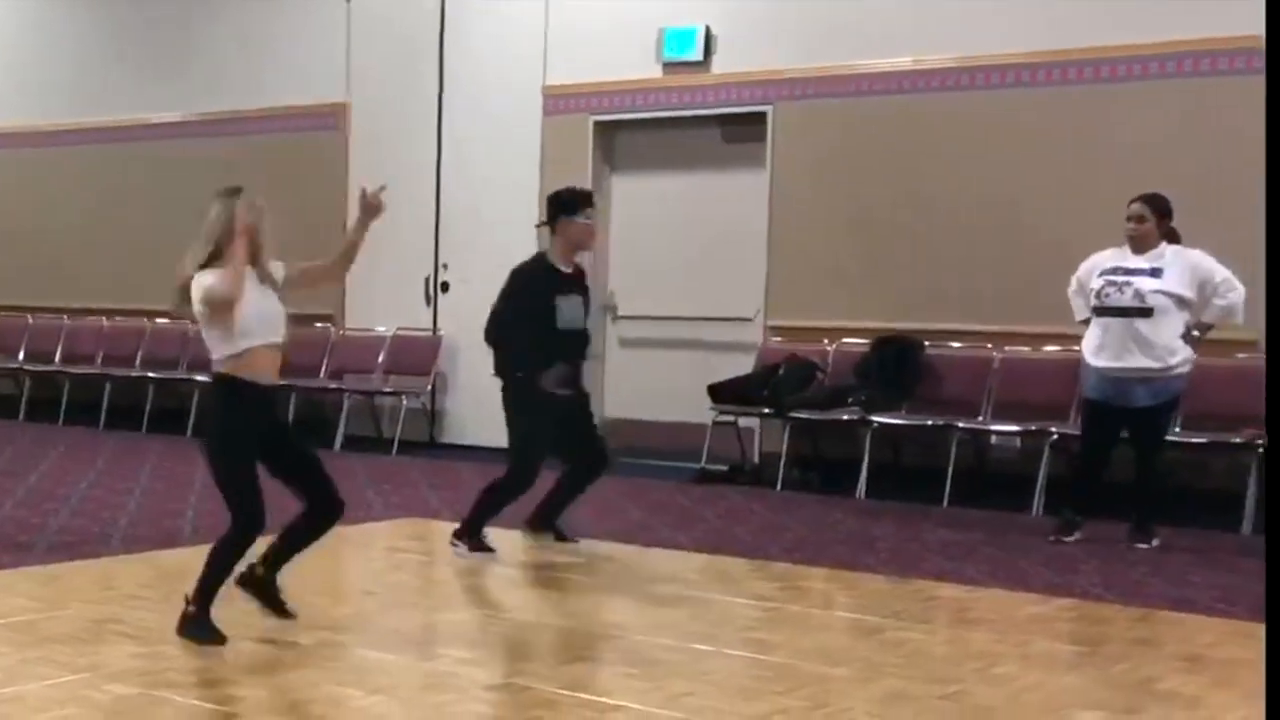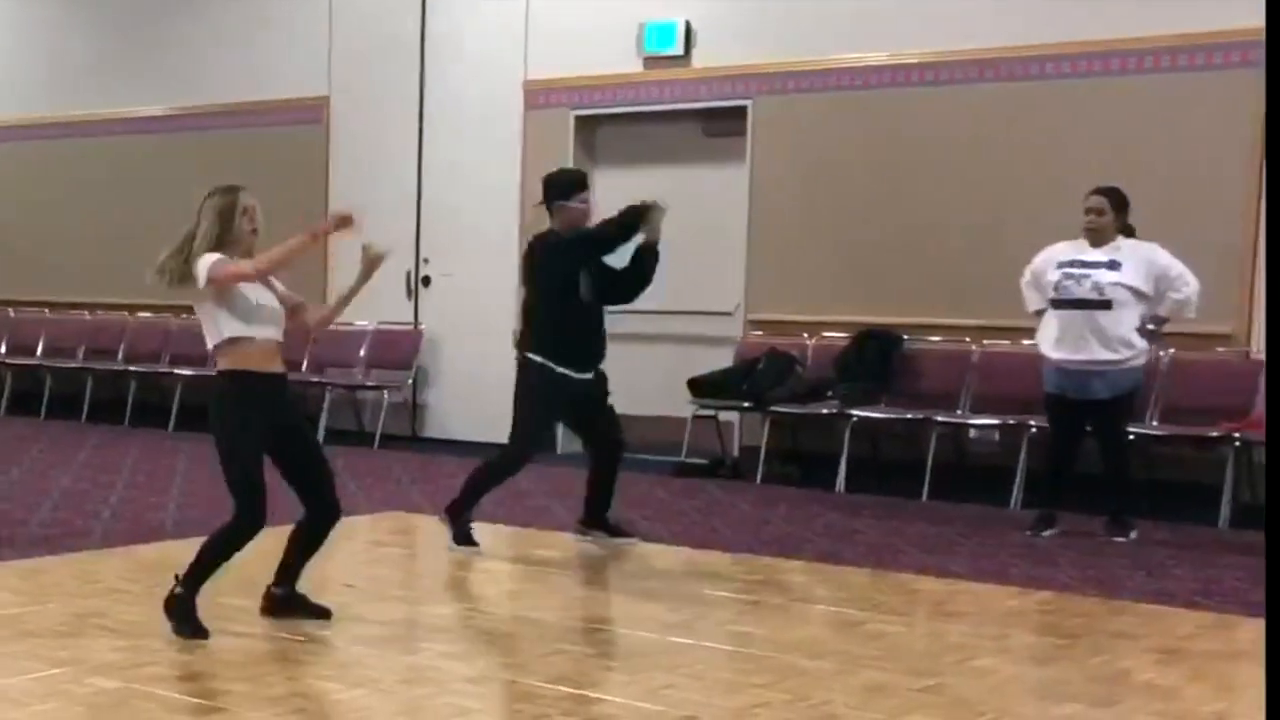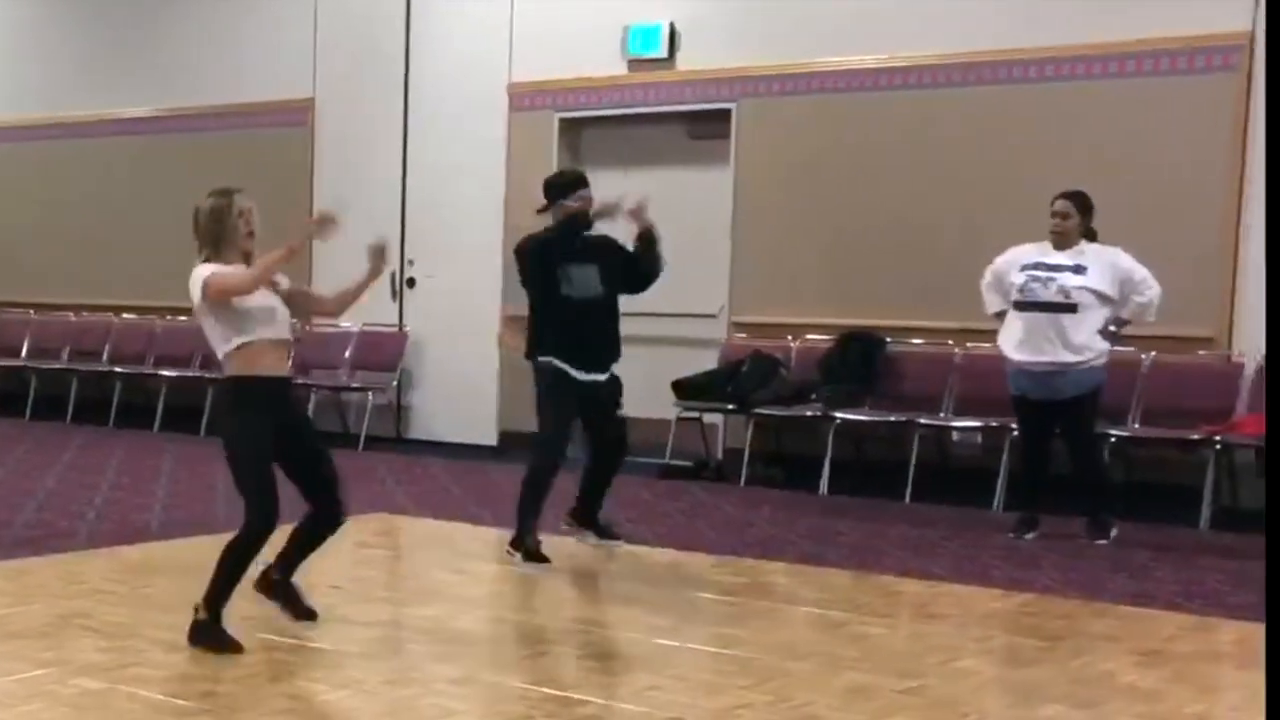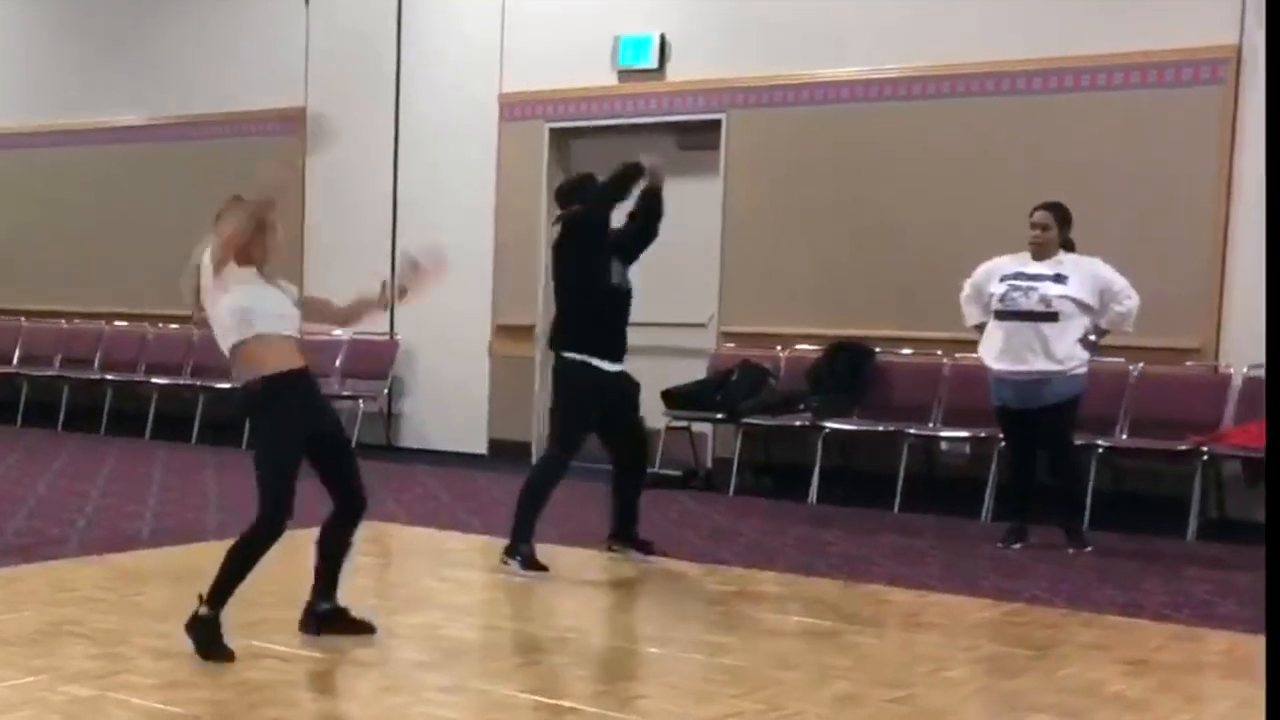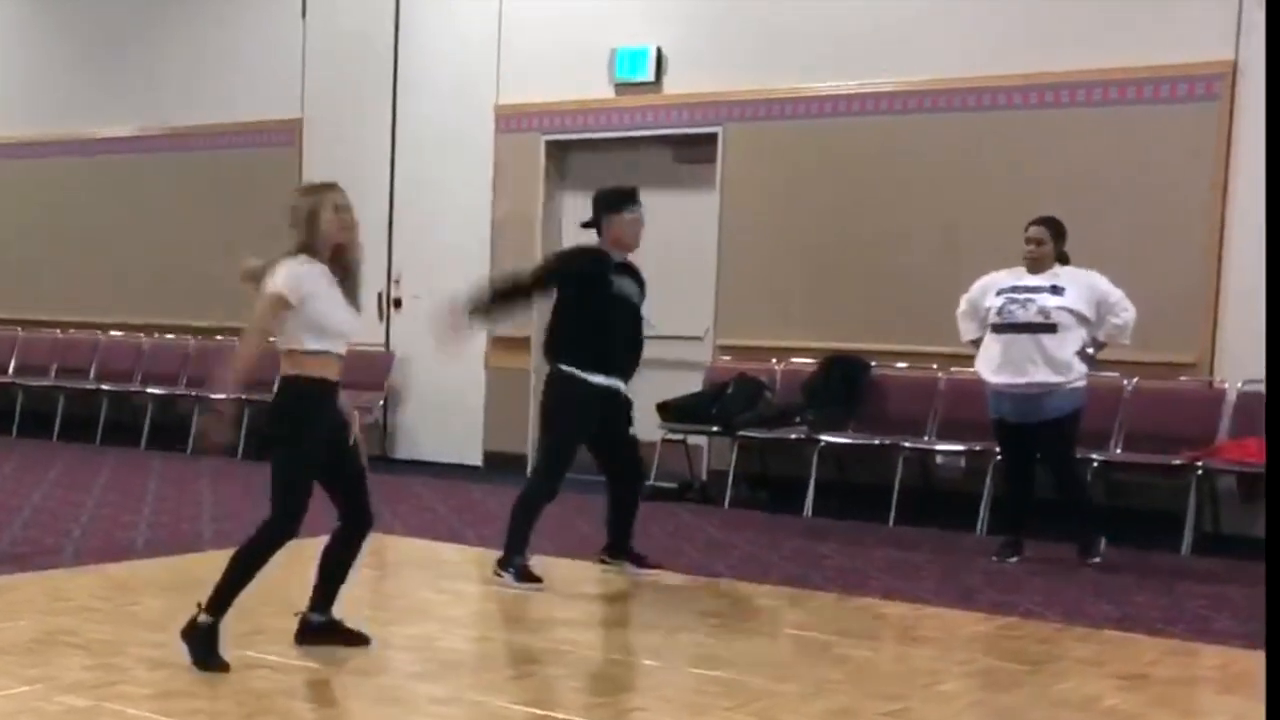
dt=0.3s
person 1, frame 1
left shoulder: (268, 273)
right shoulder: (209, 280)
left elbow: (334, 272)
right elbow: (228, 296)
left wrist: (364, 222)
right wrist: (242, 233)
left hip: (266, 408)
right hip: (231, 407)
left knee: (328, 504)
right knee: (249, 520)
left ankle: (261, 573)
right ankle: (196, 611)
person 1, frame 2
left shoulder: (265, 282)
right shoulder: (211, 265)
left elbow: (313, 320)
right elbow: (266, 265)
left wrist: (361, 279)
right wrist: (325, 230)
left hip: (279, 398)
right hip: (236, 397)
left knee: (326, 507)
right knee: (250, 513)
left ankle: (282, 590)
right ankle: (183, 594)
person 1, frame 3
left shoulder: (269, 278)
right shoulder: (206, 276)
left elbow: (329, 306)
right elbow: (246, 282)
left wrist: (371, 274)
right wrist: (303, 239)
left hip: (284, 400)
right hip: (244, 401)
left knee: (331, 507)
right knee: (262, 514)
left ankle: (278, 576)
right ankle: (207, 618)
person 1, frame 4
left shoulder: (273, 286)
right shoulder: (218, 271)
left elbow: (342, 315)
right elbow: (234, 229)
left wrist: (398, 288)
left hip: (309, 398)
right hip: (275, 403)
left knee: (352, 500)
right knee: (274, 518)
left ankle: (321, 607)
right ankle: (207, 616)
person 1, frame 5
left shoulder: (334, 279)
right shoulder: (296, 272)
right elbow: (253, 338)
left wrist: (347, 413)
right wrist: (224, 400)
left hip: (325, 408)
right hip: (301, 405)
left knee: (357, 517)
right knee: (284, 521)
left ankle: (317, 618)
right ankle: (205, 624)
person 2, frame 1
left shoulder: (577, 276)
right shoulder: (530, 276)
right elbow: (498, 333)
right wrist: (538, 372)
left hip: (567, 391)
right hip: (529, 391)
left knee: (592, 458)
right knee: (523, 474)
left ankle: (542, 520)
right ankle: (467, 532)
person 2, frame 2
left shoulder: (586, 255)
right shoulder: (546, 249)
left elbow: (618, 292)
right elbow: (598, 239)
left wrist: (650, 245)
right wrist: (639, 215)
left hip: (583, 373)
right hip: (543, 370)
left knee: (609, 444)
right knee: (521, 450)
left ankle: (594, 519)
right ankle: (459, 513)
person 2, frame 3
left shoulder: (604, 250)
right shoulder: (536, 248)
left elbow: (640, 278)
right elbow: (553, 247)
left wrist: (646, 233)
right wrist: (587, 219)
left hip: (598, 374)
right hip: (557, 370)
left knee: (612, 447)
right knee: (551, 449)
left ankle: (584, 516)
right ankle: (523, 537)
person 2, frame 4
left shoulder: (612, 245)
right shoulder: (577, 242)
left elbow: (642, 226)
right elbow: (596, 201)
left wrist: (653, 187)
right wrist: (636, 170)
left hip: (611, 373)
right hip: (579, 371)
left knee: (633, 455)
right knee: (558, 459)
left ankle: (623, 535)
right ankle: (518, 545)
person 2, frame 5
left shoulder: (631, 278)
right shoulder: (582, 262)
right elbow: (528, 284)
right wrist: (480, 307)
left hip: (610, 394)
right hip: (573, 387)
left knee: (628, 470)
right knee: (549, 475)
left ankle: (617, 547)
right ankle: (511, 558)
person 3, frame 1
left shoulder: (1187, 262)
right shoulder: (1103, 261)
left elbow: (1230, 293)
right elbow: (1077, 289)
left wrist: (1194, 333)
left hip: (1156, 378)
right hip: (1102, 374)
left knee: (1147, 455)
right knee: (1092, 449)
left ankle: (1144, 525)
right ankle: (1072, 516)
person 3, frame 2
left shoulder: (1143, 255)
right shoulder: (1058, 254)
left elbow: (1184, 287)
right elbow: (1031, 281)
left wrist: (1150, 326)
right wrist: (1046, 320)
left hip: (1114, 370)
right hip: (1061, 368)
left knee: (1113, 446)
right knee: (1060, 444)
left ankle: (1121, 517)
right ankle: (1049, 512)
person 3, frame 3
left shoulder: (1108, 260)
right shoulder: (1021, 256)
left elbow: (1146, 291)
right elbow: (991, 282)
left wrist: (1112, 329)
right wrist: (1007, 322)
left hip: (1078, 370)
right hip: (1026, 369)
left knee: (1082, 446)
right knee: (1032, 446)
left ankle: (1101, 517)
right ankle: (1029, 514)
person 3, frame 4
left shoulder: (1087, 270)
right shoulder: (1000, 267)
left elbow: (1125, 300)
right elbow: (971, 295)
left wrist: (1092, 338)
right wrist: (987, 333)
left hip: (1059, 380)
right hip: (1008, 378)
left knee: (1060, 454)
right knee: (1019, 455)
left ankle: (1074, 527)
right ankle: (1018, 524)
person 3, frame 5
left shoulder: (1083, 282)
right shoulder: (996, 282)
left elbow: (1122, 312)
right elbow: (967, 310)
left wrist: (1090, 350)
right wrist: (984, 349)
left hip: (1058, 393)
right hip: (1006, 393)
left knee: (1062, 466)
right knee: (1015, 469)
left ankle: (1090, 537)
right ankle: (1014, 538)
